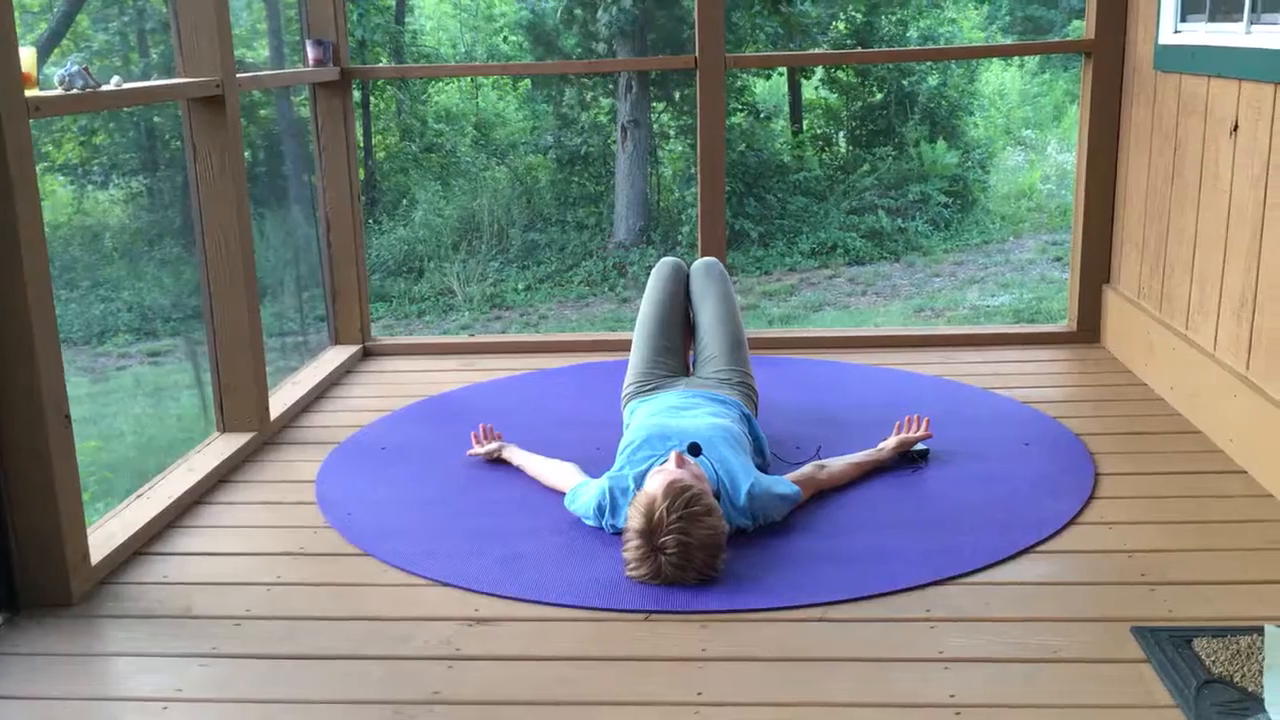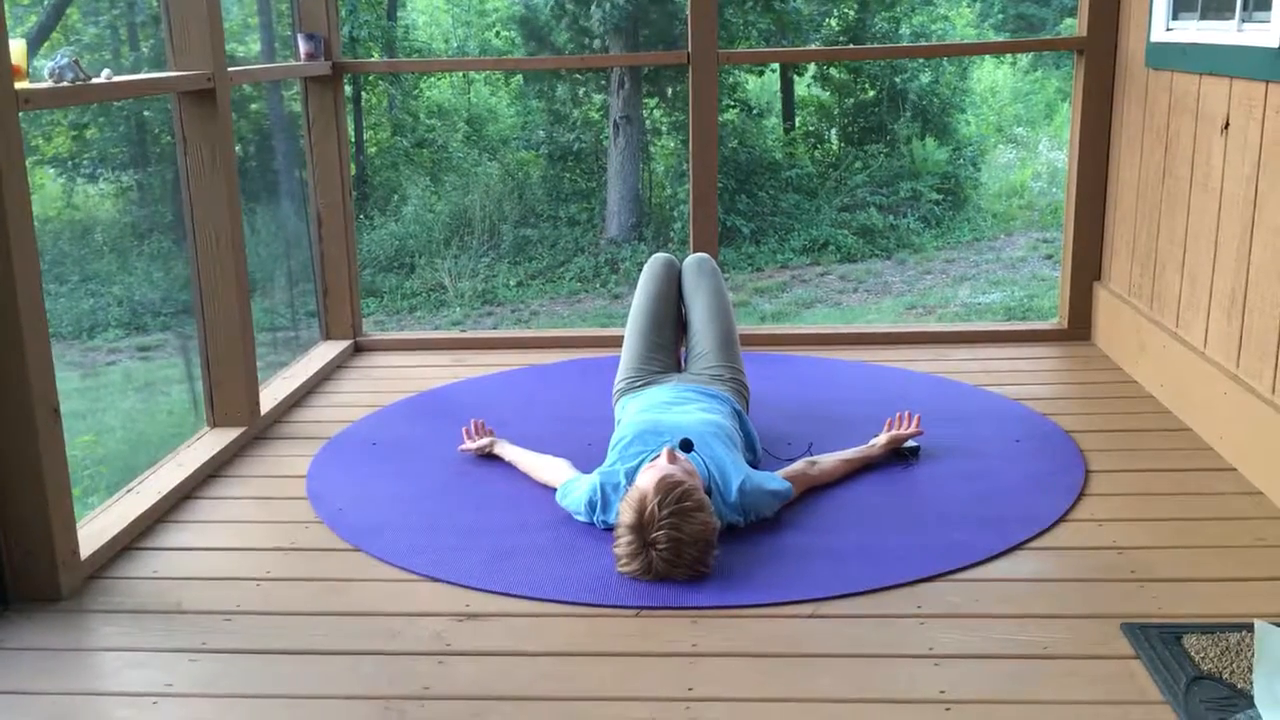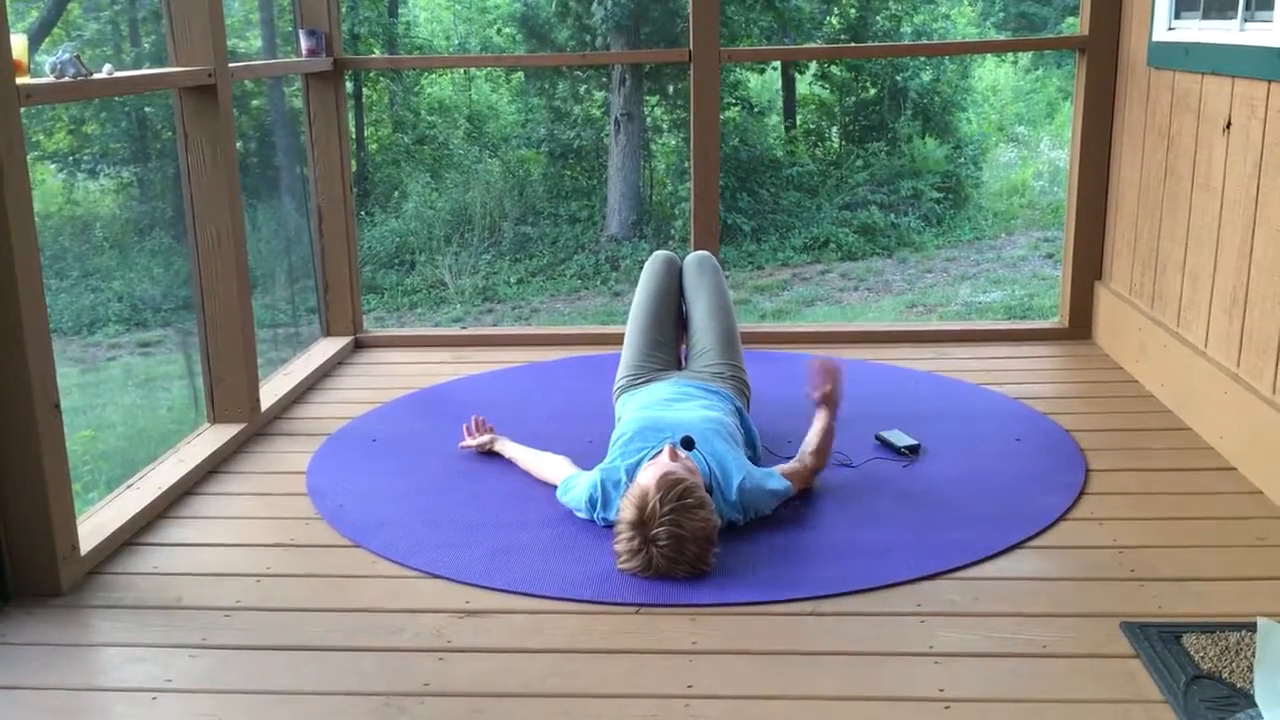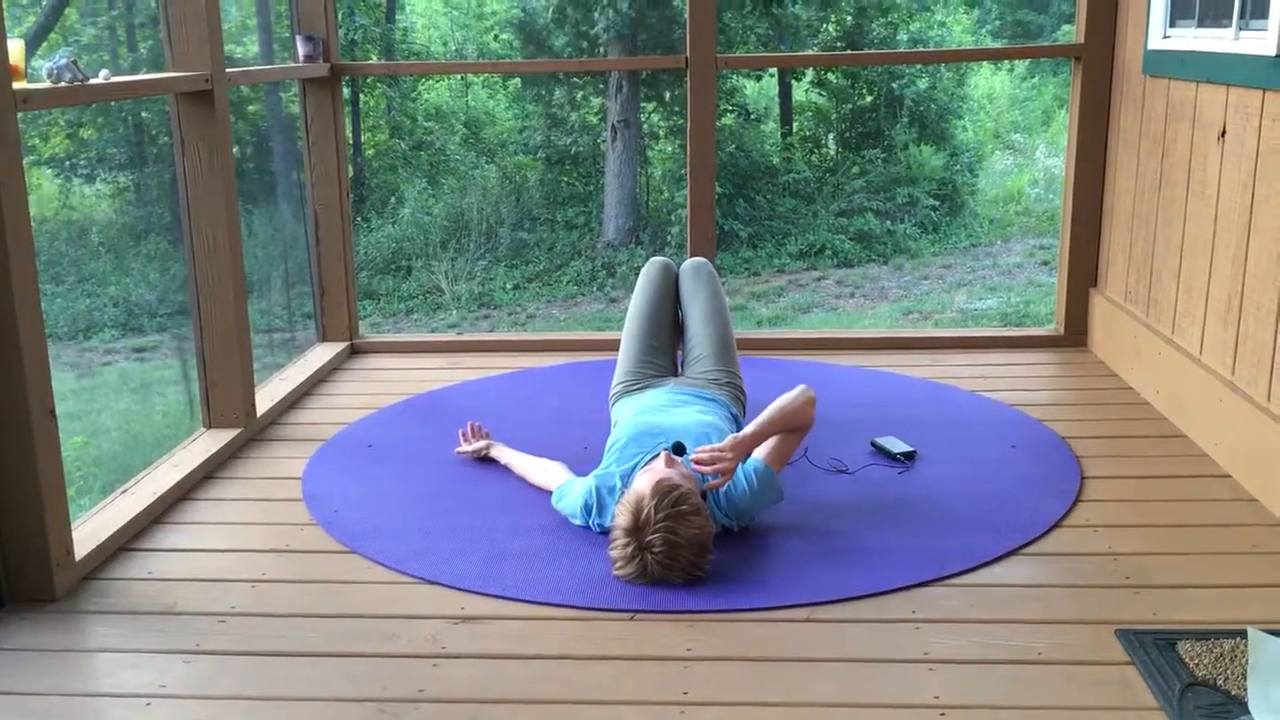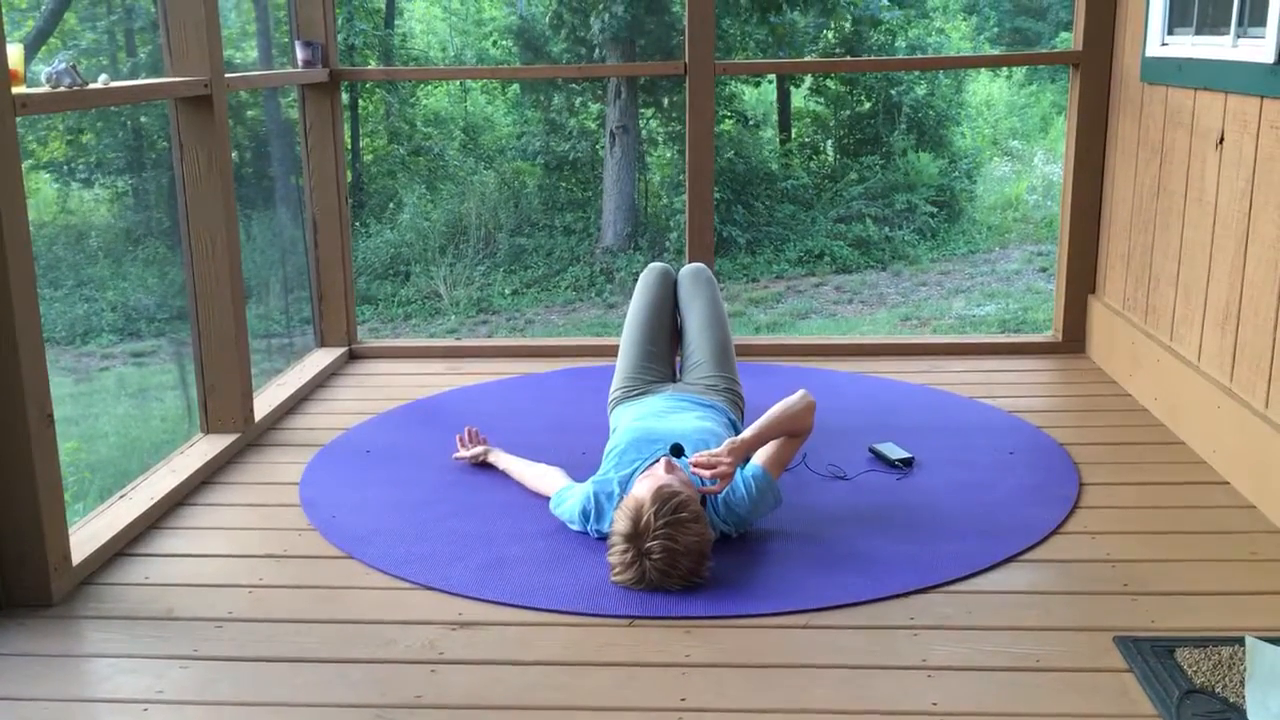
dt=0.7s
person 1, frame 1
left shoulder: (610, 504)
right shoulder: (750, 500)
left elbow: (566, 474)
right elbow: (818, 474)
left wrist: (506, 450)
right wrist: (885, 451)
left hip: (650, 399)
right hip: (726, 400)
left knee: (670, 268)
right knee: (707, 268)
person 1, frame 2
left shoulder: (601, 501)
right shoulder: (740, 497)
left elbow: (558, 470)
right elbow: (808, 470)
left wrist: (497, 445)
right wrist: (877, 446)
left hip: (641, 395)
right hip: (717, 396)
left knee: (661, 264)
right knee: (699, 264)
person 1, frame 3
left shoulder: (598, 497)
right shoulder: (738, 496)
left elbow: (557, 466)
right elbow: (809, 464)
left wrist: (498, 442)
right wrist: (828, 405)
left hip: (639, 392)
right hip: (716, 394)
left knee: (663, 262)
right knee: (700, 261)
person 1, frame 4
left shoulder: (596, 503)
right shoulder: (735, 500)
left elbow: (552, 472)
right elbow: (804, 398)
left wrist: (494, 448)
right wrist: (744, 442)
left hip: (637, 396)
right hip: (714, 397)
left knee: (660, 268)
right knee: (696, 269)
person 1, frame 5
left shoulder: (594, 509)
right shoulder: (733, 506)
left elbow: (549, 475)
right elbow: (804, 403)
left wrist: (491, 453)
right wrist: (742, 445)
left hip: (636, 402)
right hip: (713, 403)
left knee: (658, 274)
right knee: (694, 275)
